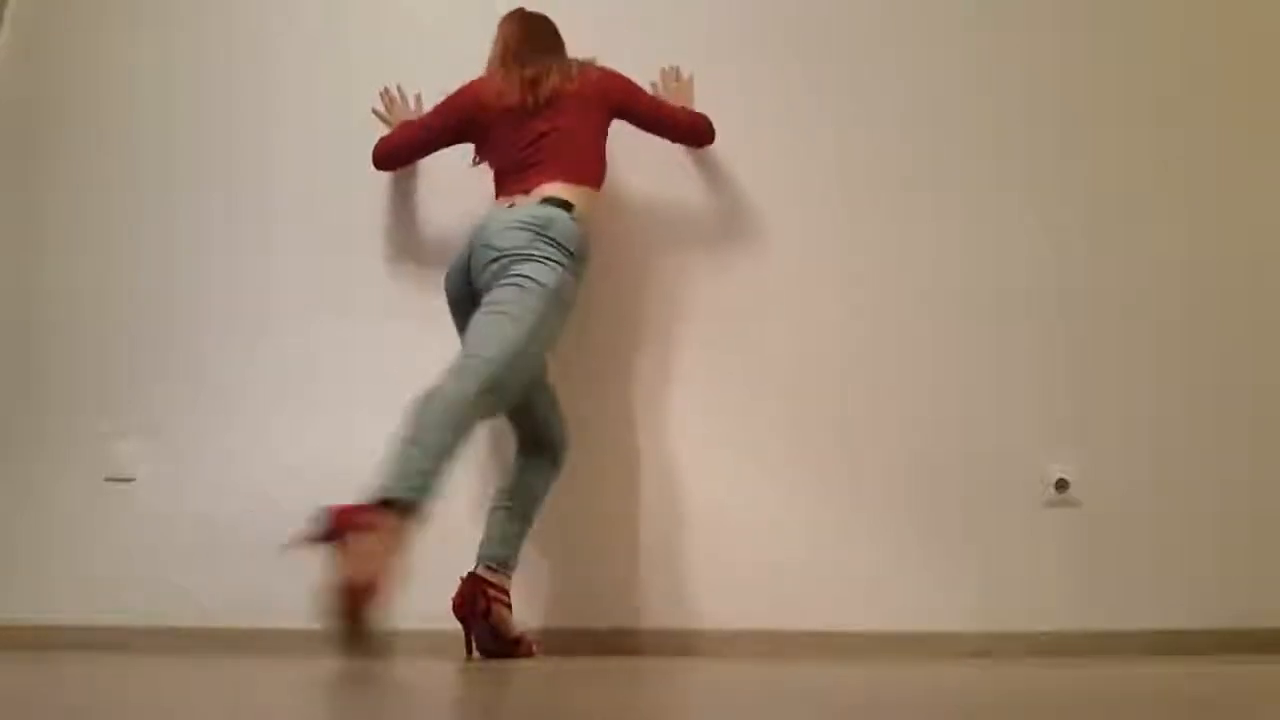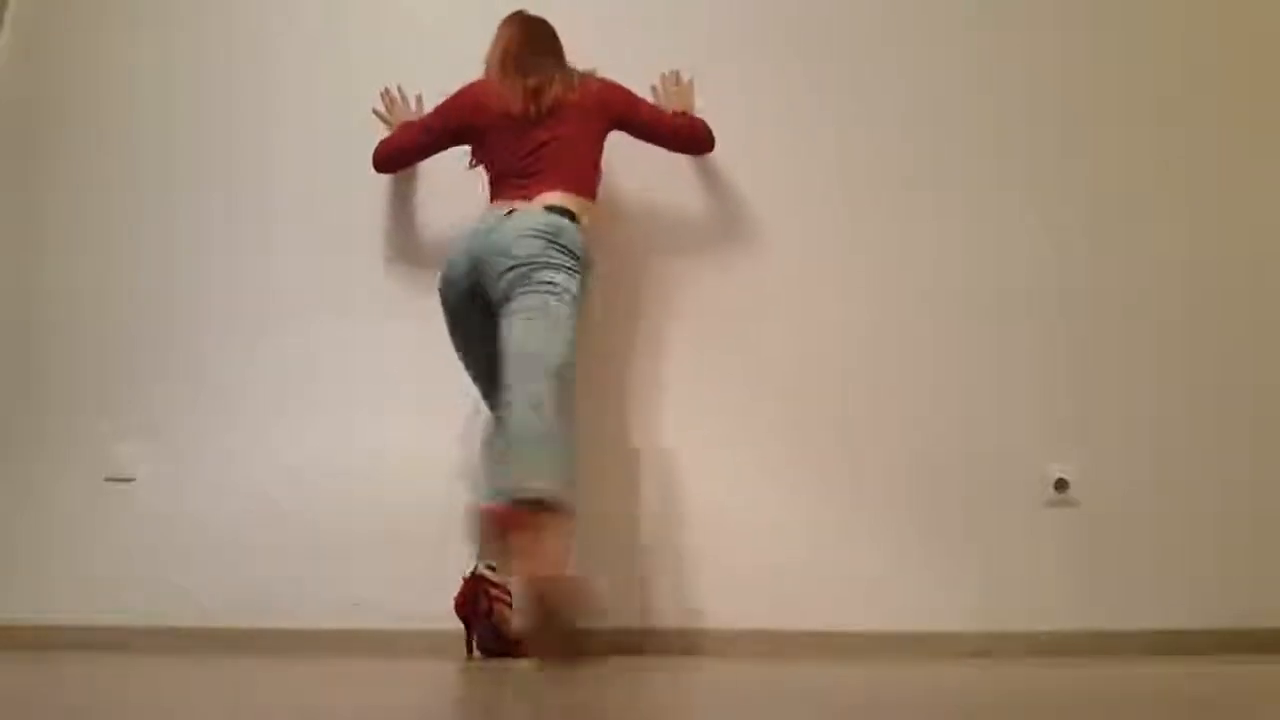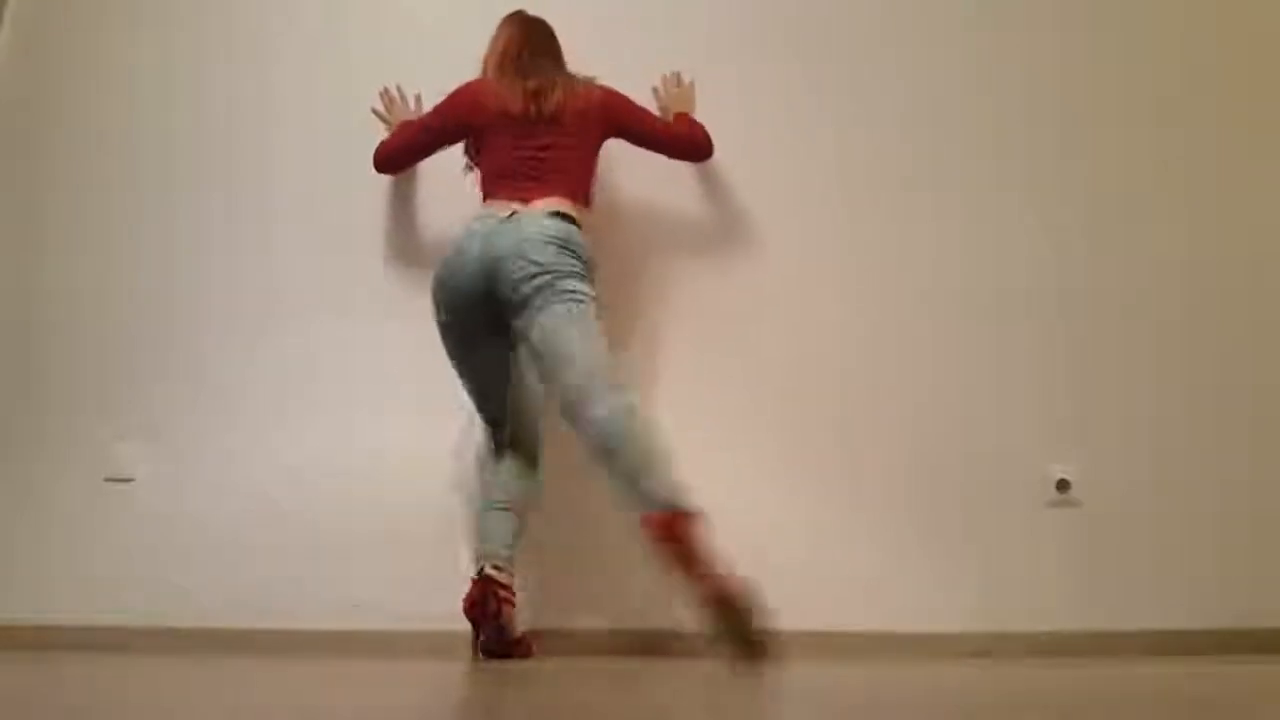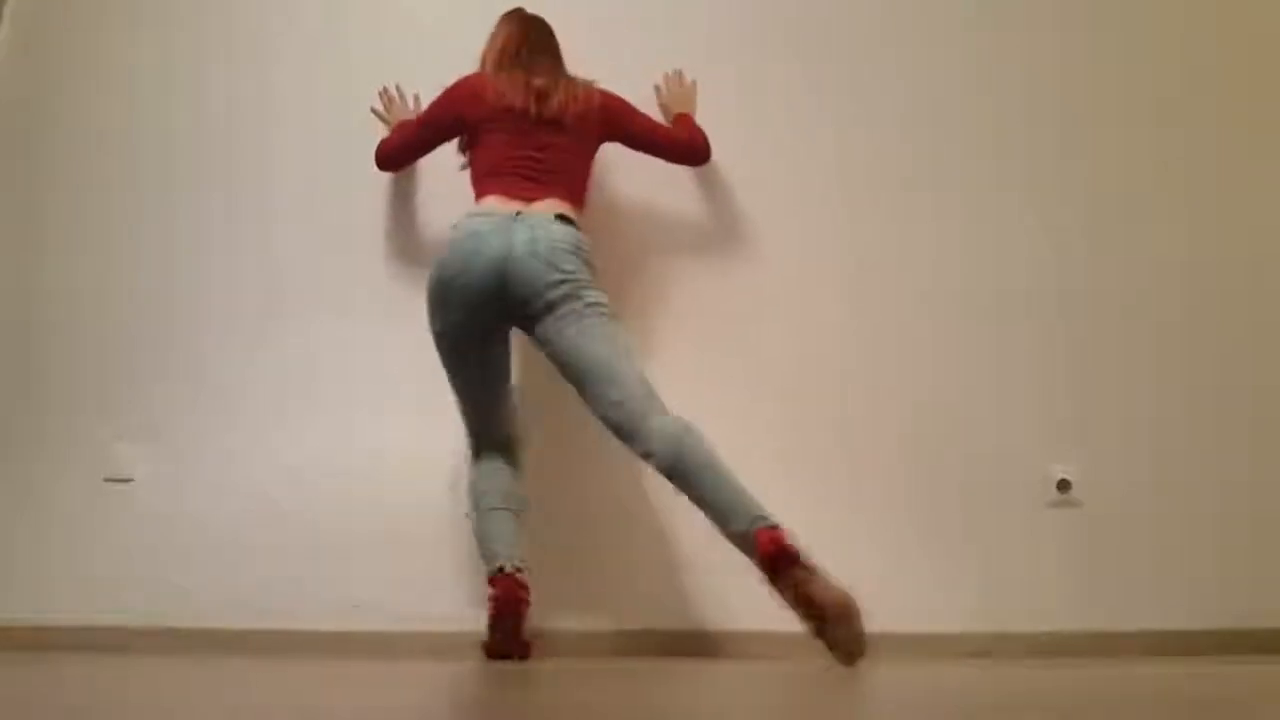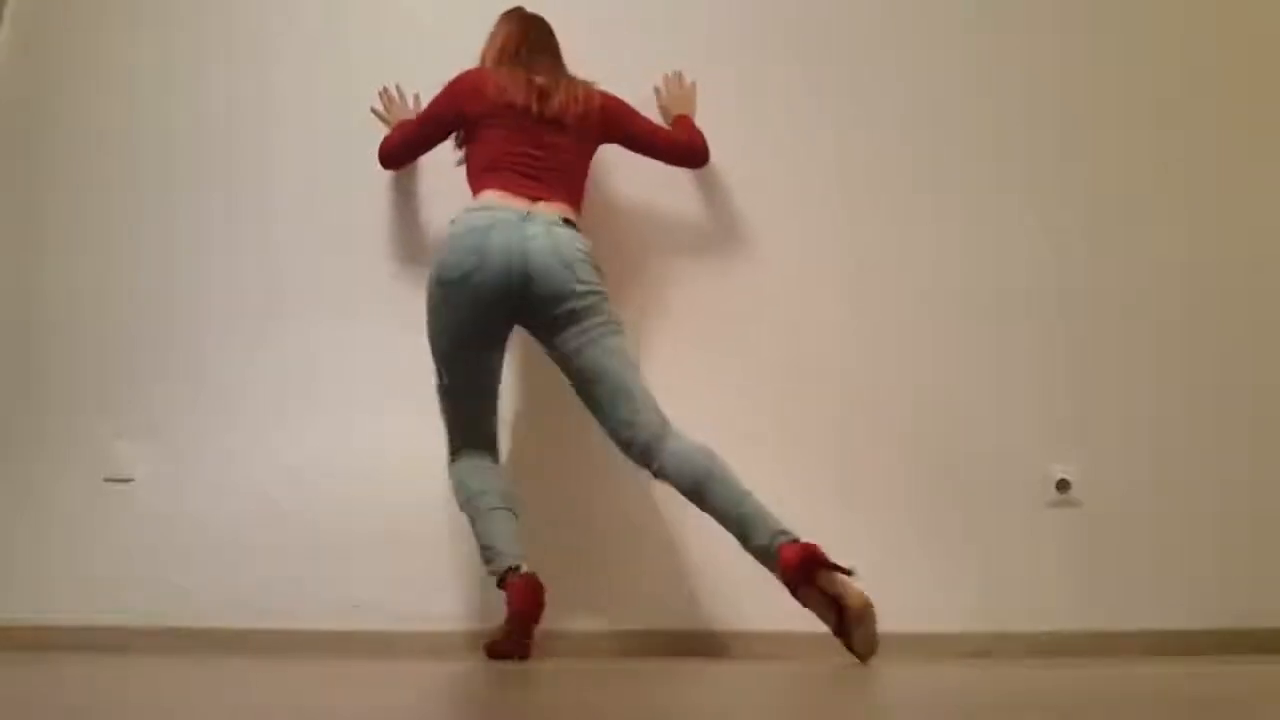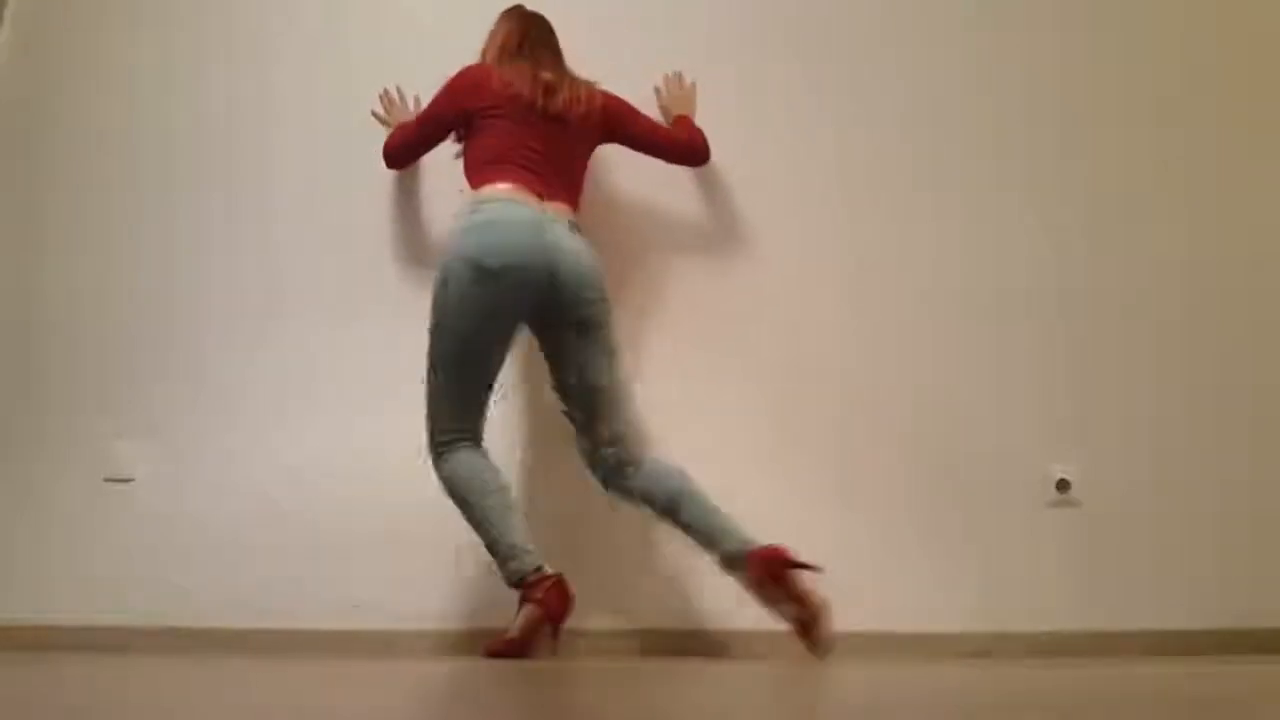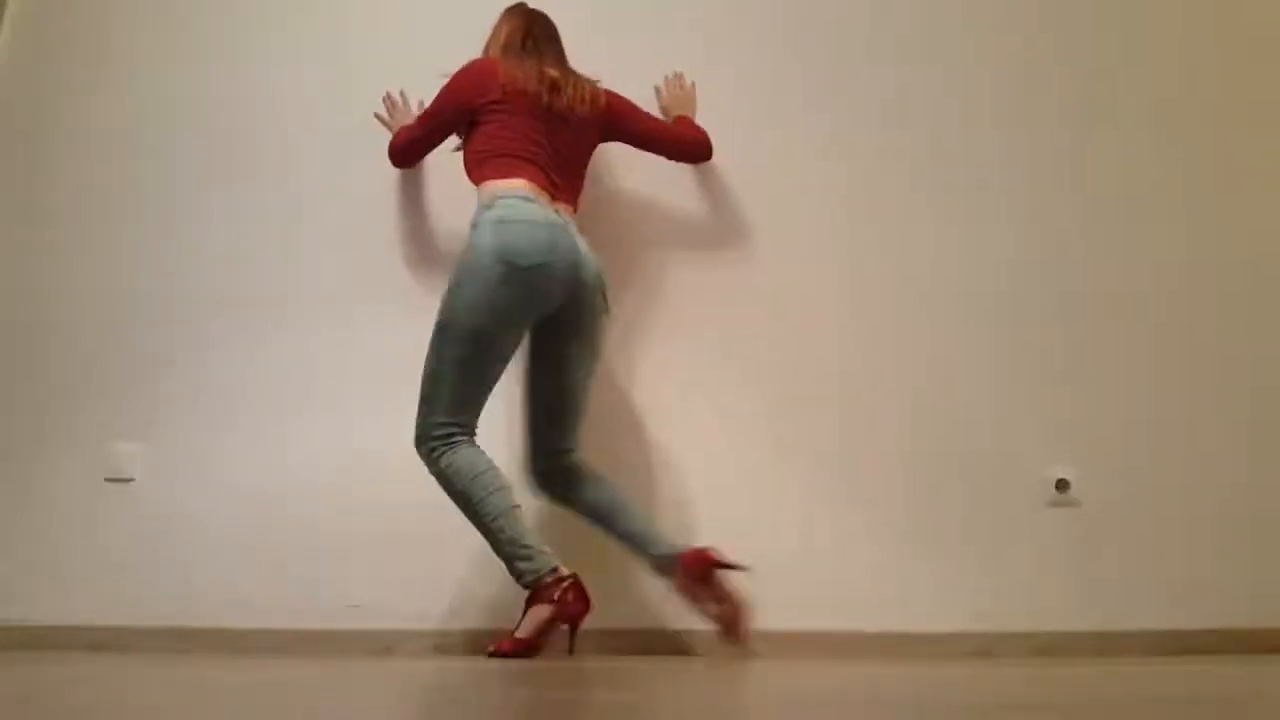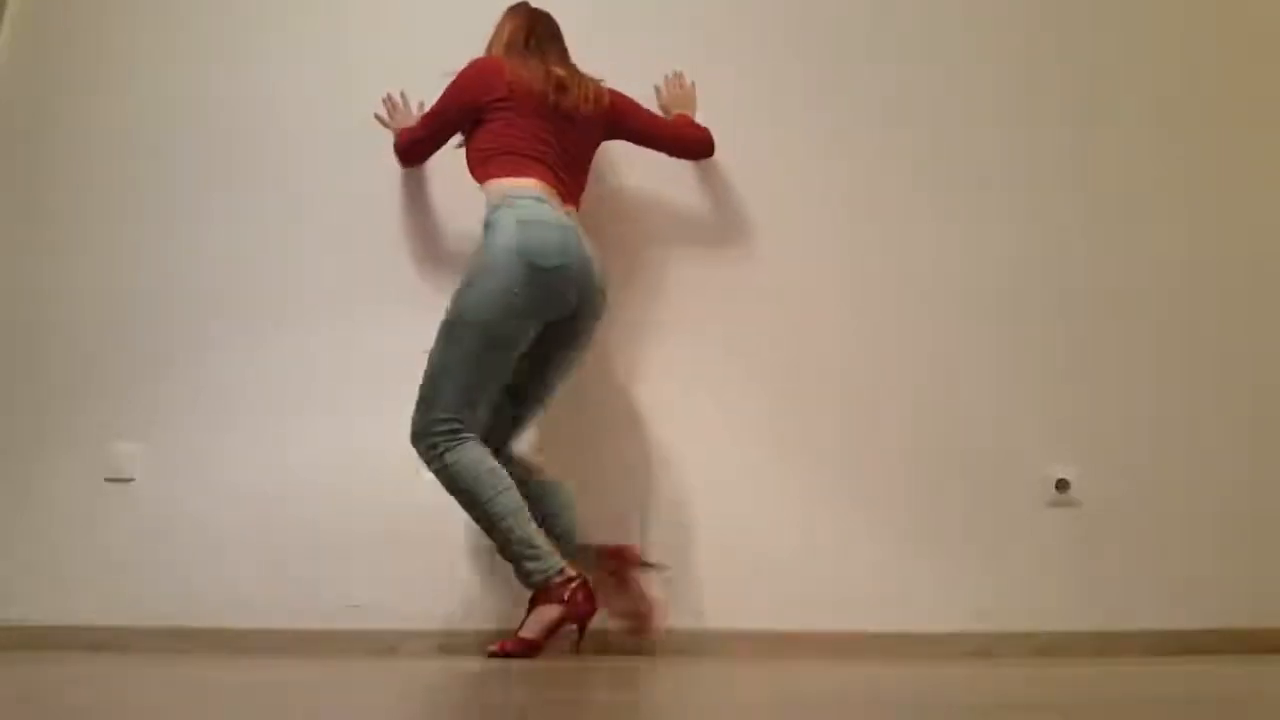
dt=0.1s
person 1, frame 1
left shoulder: (483, 93)
right shoulder: (595, 82)
left elbow: (386, 155)
right elbow: (697, 133)
left wrist: (405, 123)
right wrist: (679, 104)
left hip: (485, 241)
right hip: (538, 241)
left knee: (544, 437)
right knee: (474, 383)
left ankle: (488, 587)
right ankle: (379, 521)
person 1, frame 2
left shoulder: (477, 97)
right shoulder: (594, 92)
left elbow: (386, 158)
right elbow: (697, 140)
left wrist: (405, 124)
right wrist: (679, 110)
left hip: (472, 248)
right hip: (540, 245)
left knee: (519, 411)
right knee: (534, 390)
left ankle: (486, 581)
right ankle: (536, 521)
person 1, frame 3
left shoulder: (477, 95)
right shoulder: (592, 99)
left elbow: (388, 158)
right elbow: (698, 146)
left wrist: (404, 125)
right wrist: (677, 111)
left hip: (467, 254)
right hip: (544, 250)
left knee: (510, 435)
right knee: (595, 395)
left ankle: (494, 579)
right ankle: (676, 528)
person 1, frame 4
left shoulder: (473, 92)
right shoulder: (590, 102)
left elbow: (390, 156)
right elbow: (693, 149)
left wrist: (402, 123)
right wrist: (680, 111)
left hip: (467, 251)
right hip: (549, 251)
left knee: (490, 446)
right knee: (639, 416)
left ankle: (504, 578)
right ankle: (771, 547)
person 1, frame 5
left shoulder: (472, 87)
right shoulder: (590, 104)
left elbow: (392, 154)
right elbow: (692, 152)
left wrist: (401, 122)
right wrist: (680, 112)
left hip: (472, 246)
right hip: (559, 254)
left knee: (470, 445)
right knee: (651, 436)
left ankle: (515, 578)
right ankle: (797, 562)
person 1, frame 6
left shoulder: (477, 82)
right shoulder: (591, 102)
left elbow: (397, 152)
right elbow: (695, 149)
left wrist: (400, 122)
right wrist: (678, 112)
left hip: (490, 240)
right hip: (567, 259)
left knee: (453, 442)
right knee: (618, 459)
left ankle: (536, 583)
right ankle: (762, 563)
person 1, frame 7
left shoulder: (478, 76)
right shoulder: (592, 99)
left elbow: (405, 152)
right elbow: (697, 148)
left wrist: (402, 123)
right wrist: (680, 113)
left hip: (511, 242)
right hip: (577, 264)
left knee: (444, 436)
right knee: (557, 465)
left ankle: (550, 584)
right ankle: (686, 565)
person 1, frame 8
left shoulder: (488, 75)
right shoulder: (593, 97)
left elbow: (412, 150)
right elbow: (698, 144)
left wrist: (403, 125)
right wrist: (680, 112)
left hip: (524, 240)
right hip: (577, 268)
left knee: (441, 432)
right knee: (486, 442)
left ankle: (557, 583)
right ankle: (603, 563)
